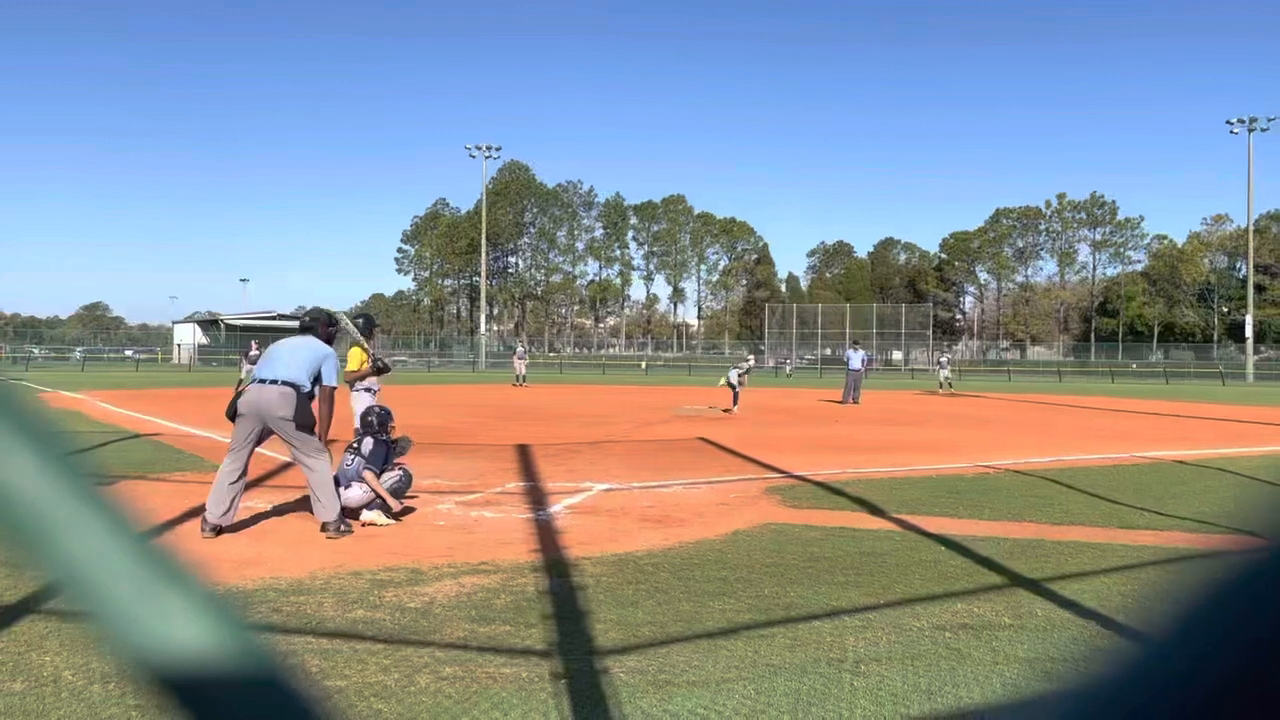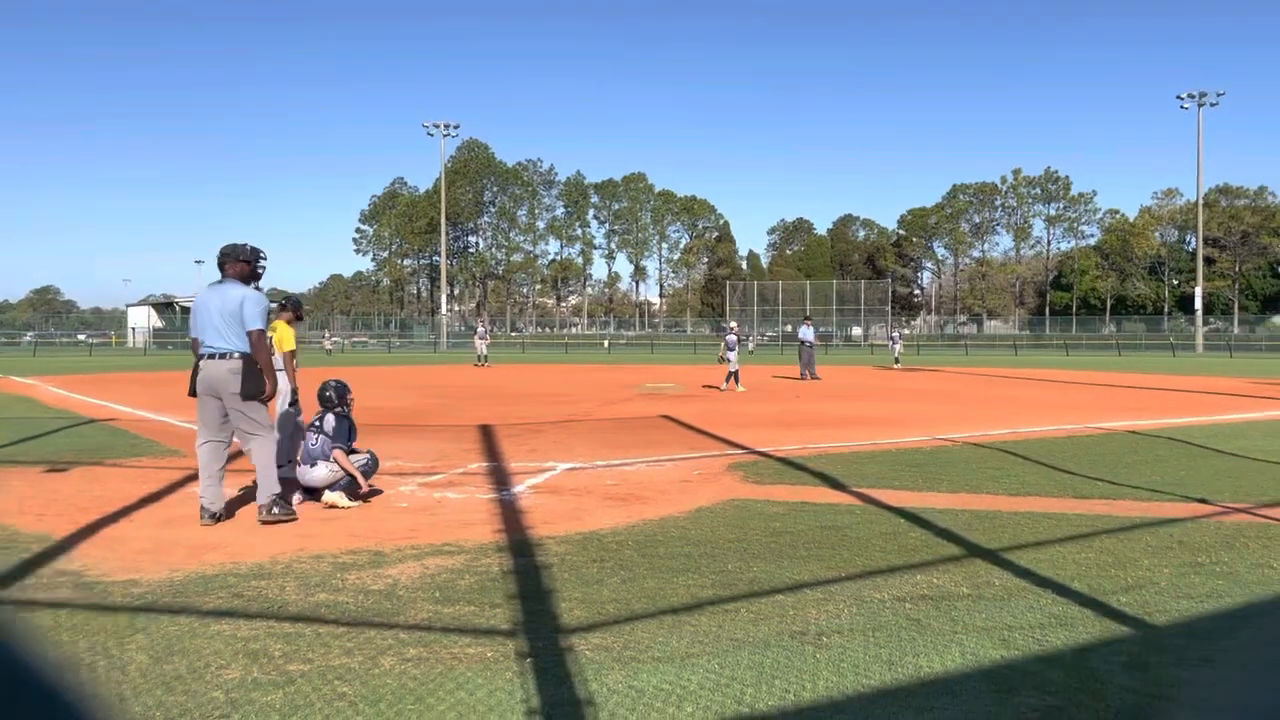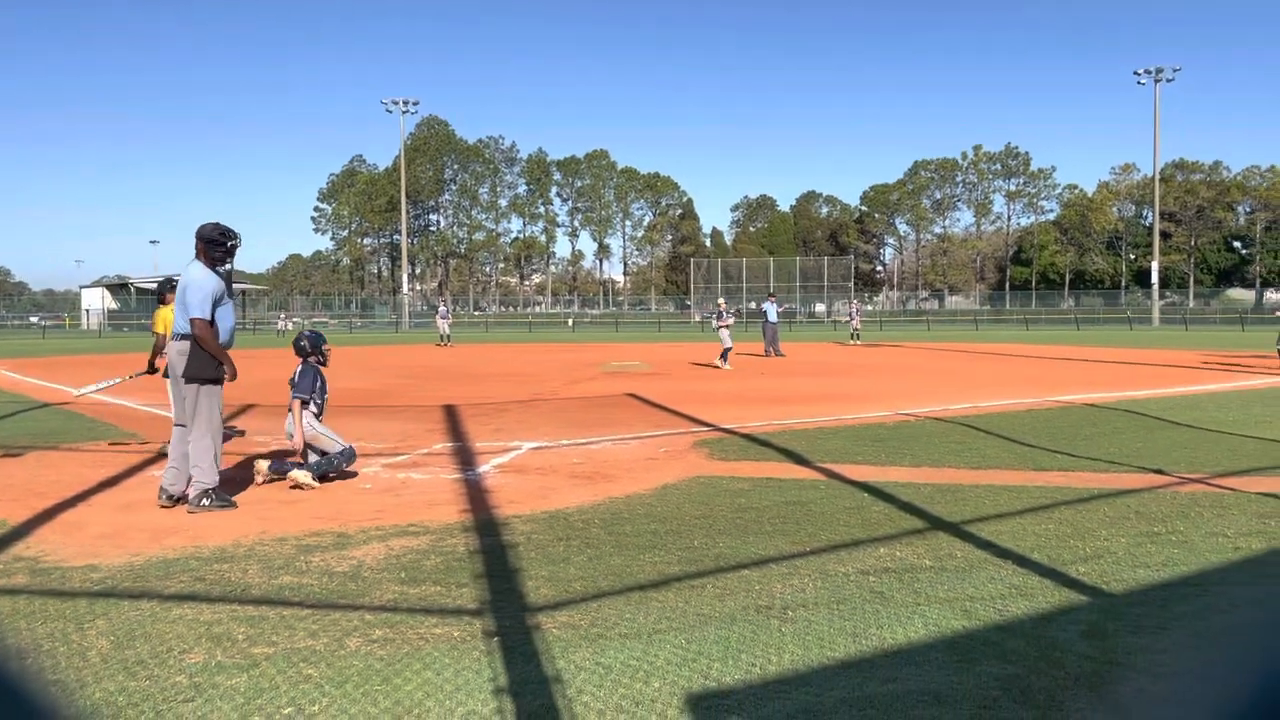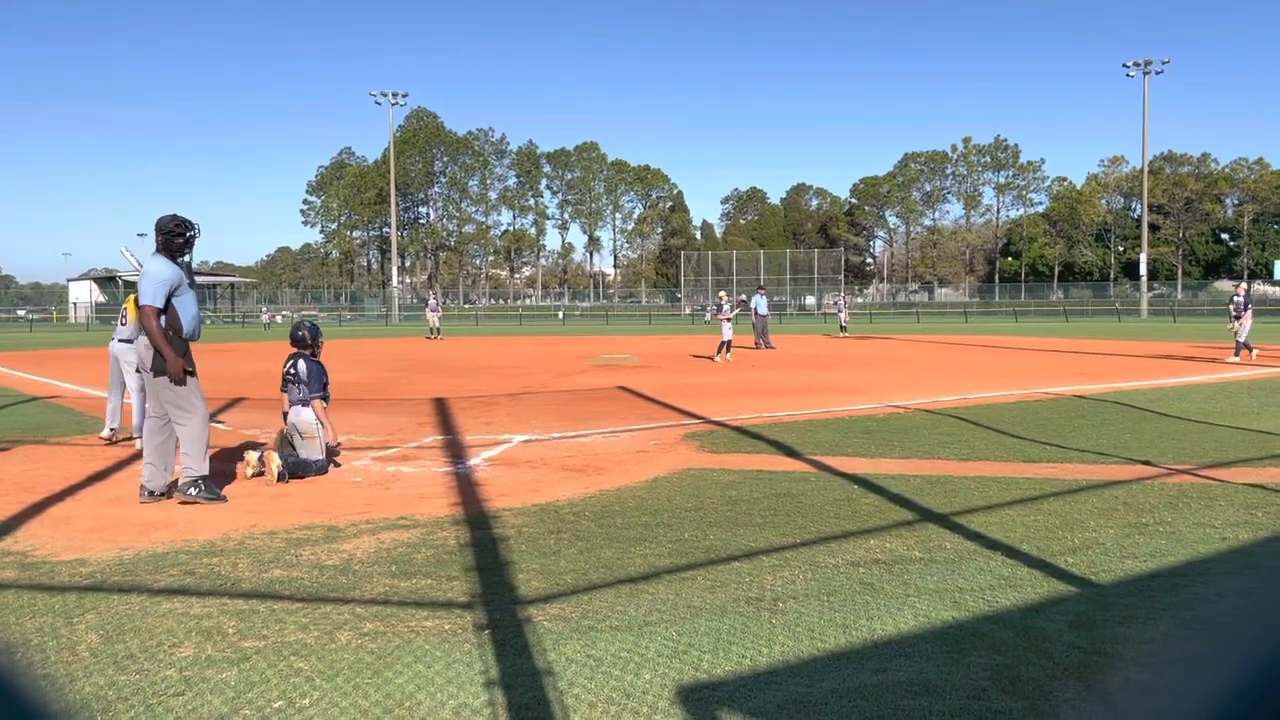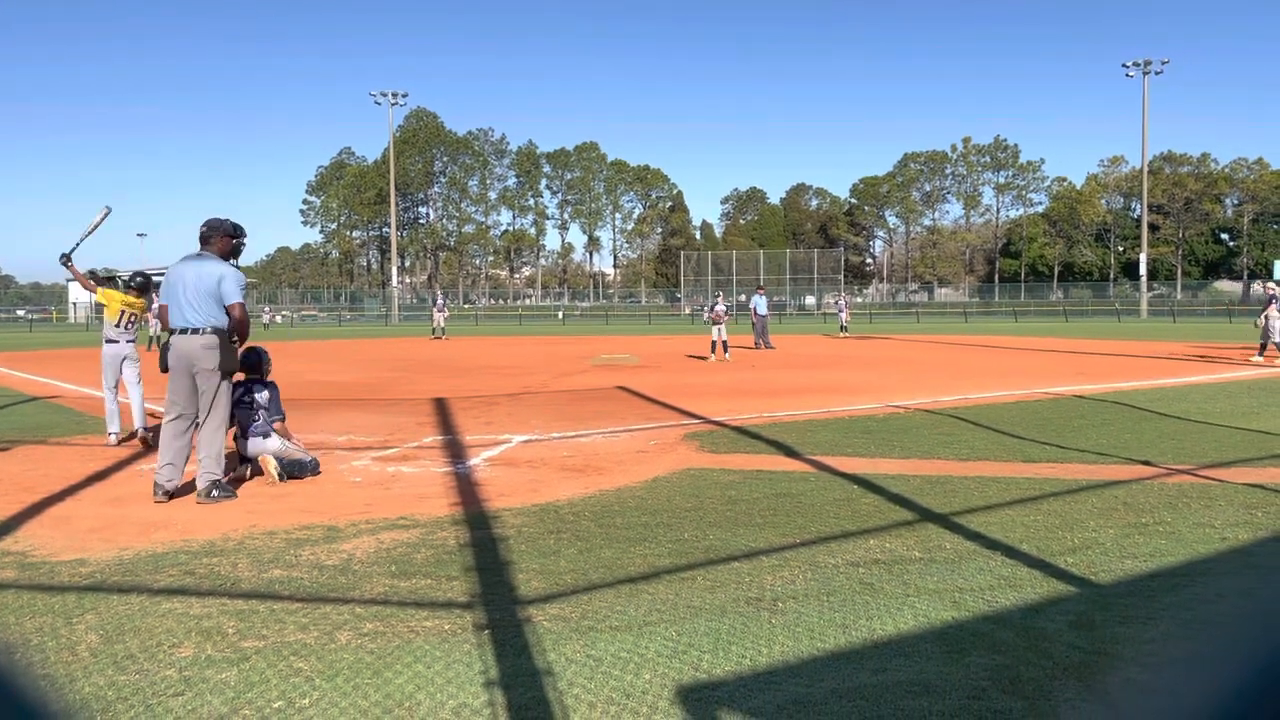
dt=1s
person 1, frame 1
left shoulder: (278, 344)
right shoulder: (326, 352)
right elbow: (326, 397)
right wrist: (322, 437)
left hip: (250, 396)
right hip: (285, 399)
left knee: (235, 458)
right knee: (316, 458)
left ankle: (212, 521)
right ankle: (332, 521)
person 1, frame 2
left shoulder: (202, 297)
right shoulder: (250, 295)
left elbow: (196, 344)
right elbow: (257, 341)
right wrist: (270, 378)
left hip: (205, 370)
right hip: (238, 371)
left knee: (210, 440)
right knee: (259, 435)
left ankle: (210, 507)
right ankle: (270, 501)
person 1, frame 3
left shoulder: (201, 273)
right shoulder: (203, 279)
right elbow: (201, 329)
right wrist: (227, 361)
left hip: (182, 352)
right hip: (197, 354)
left knee: (185, 423)
right knee: (205, 423)
left ankle: (172, 488)
right ankle: (203, 492)
person 1, frame 4
left shoulder: (175, 266)
right shoulder: (161, 270)
right elbow: (148, 317)
right wrist: (171, 356)
left hip: (165, 349)
right hip: (164, 350)
left knee: (159, 416)
right knee: (193, 413)
left ankle: (153, 485)
right ankle: (192, 481)
person 1, frame 5
left shoulder: (176, 268)
right shoulder: (227, 271)
left elbow: (163, 313)
right elbow: (238, 314)
right wrist: (242, 337)
left hip: (178, 345)
right hip: (211, 345)
left knee: (176, 416)
right knee: (213, 417)
left ankle: (164, 482)
right ankle: (209, 484)
